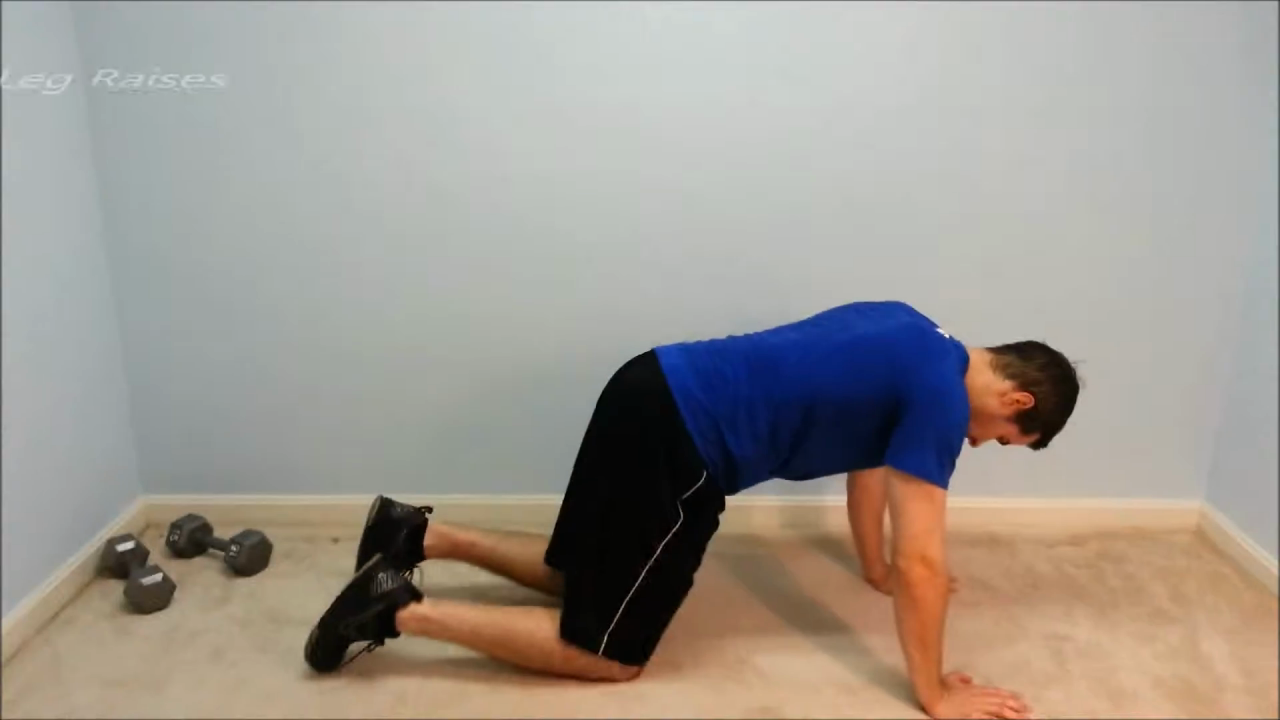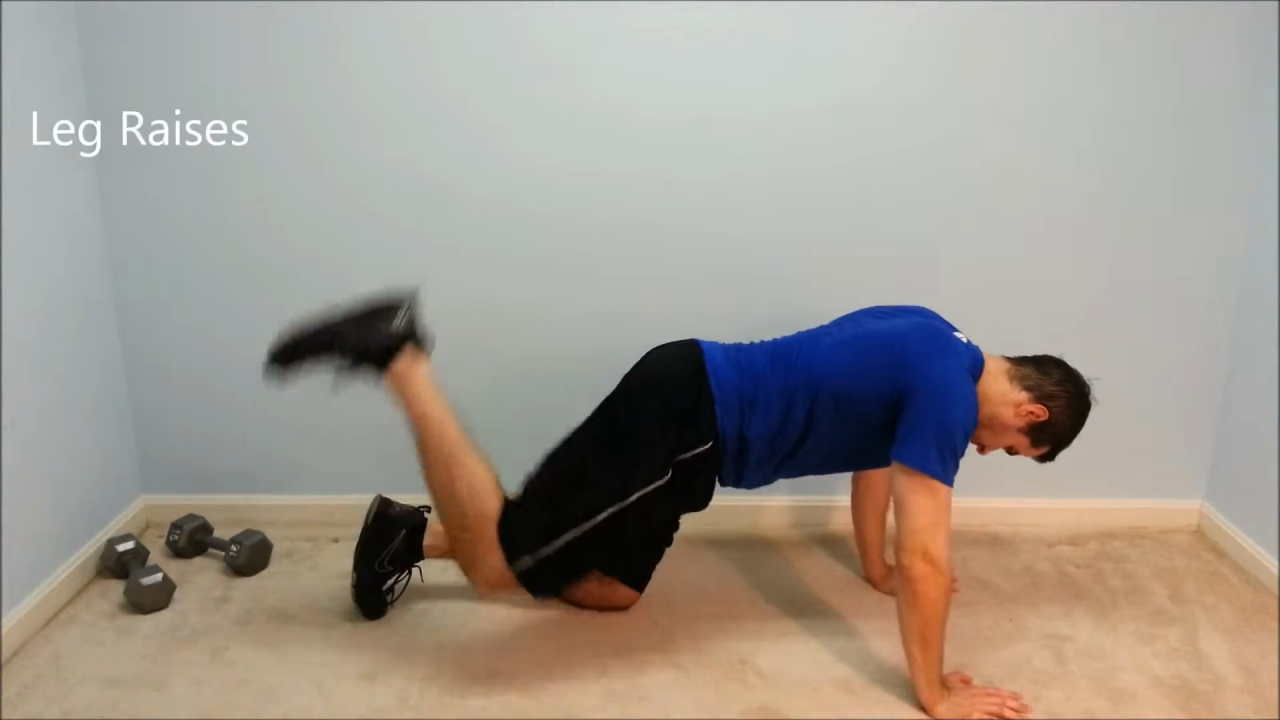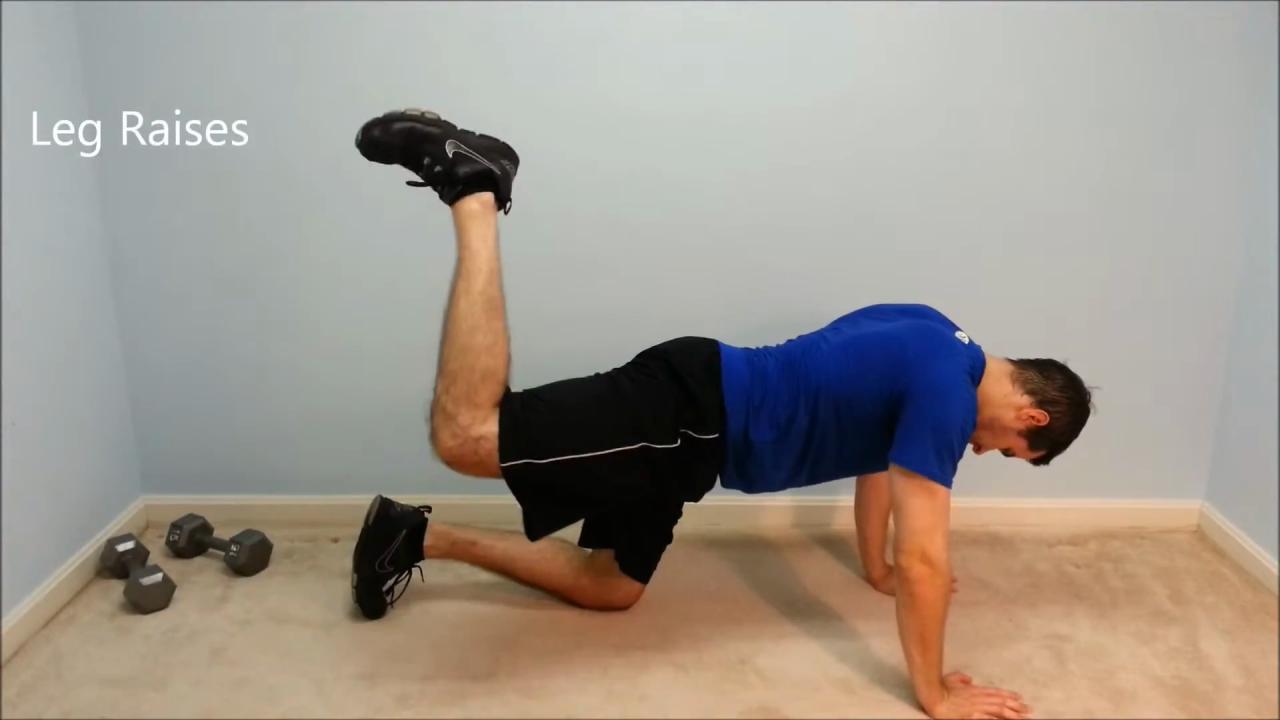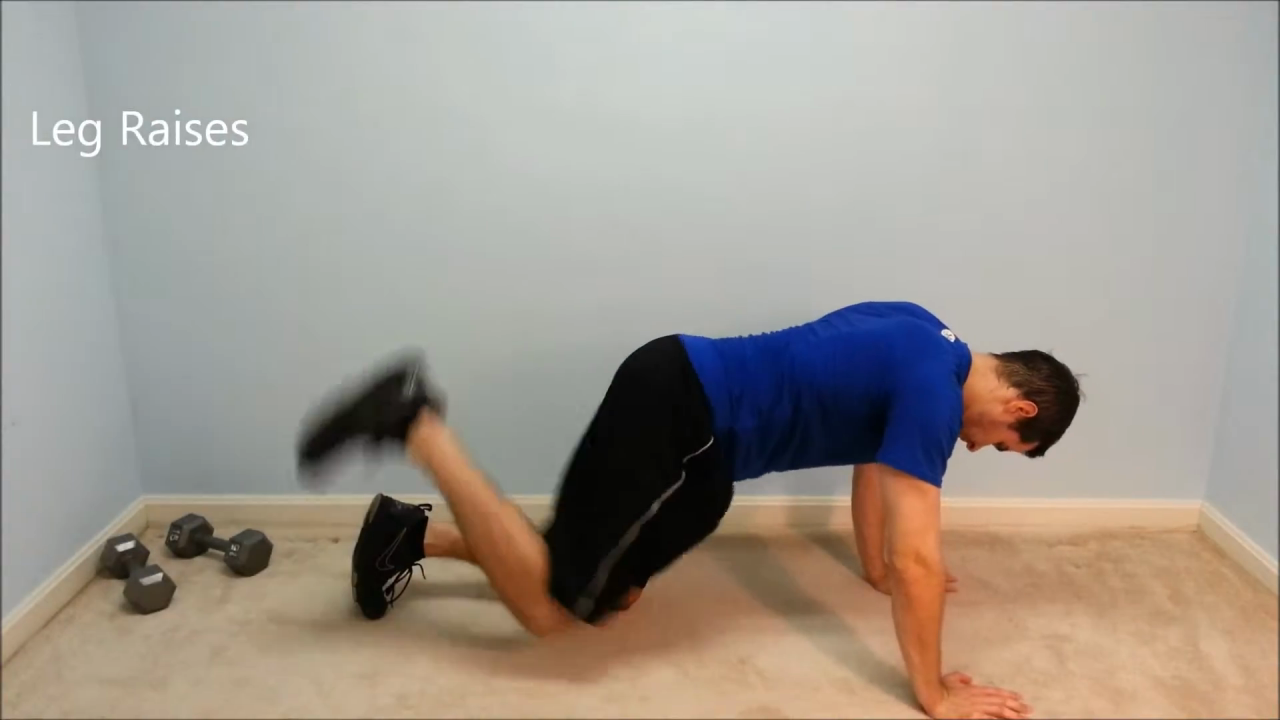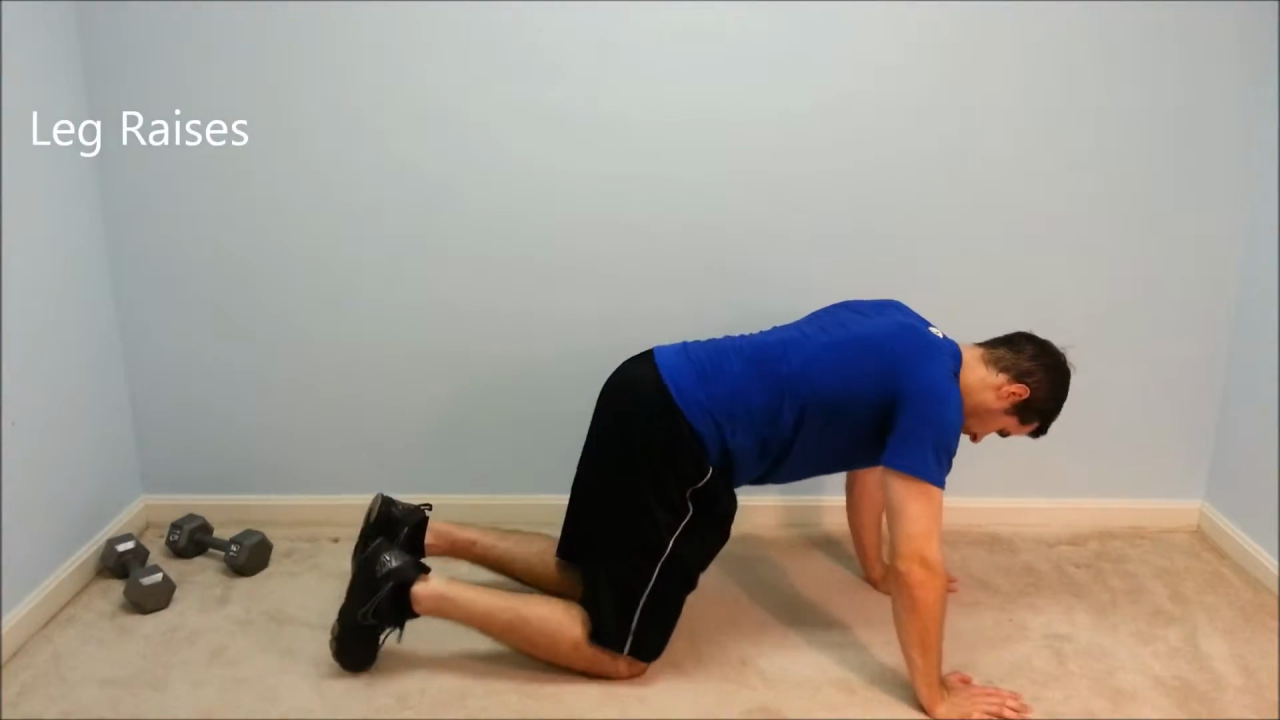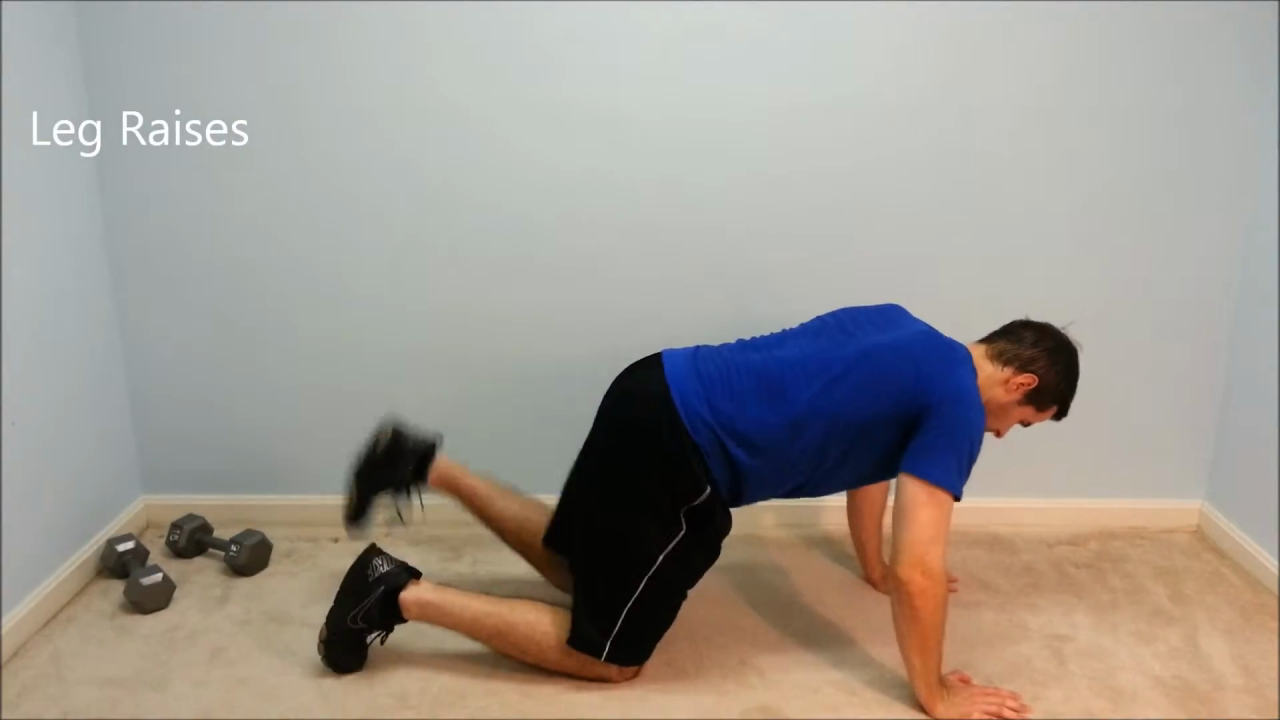
dt=0.4s
person 1, frame 1
left shoulder: (915, 346)
right shoulder: (940, 394)
left elbow: (868, 452)
right elbow: (922, 564)
left wrist: (875, 566)
left hip: (656, 397)
right hip: (673, 442)
left knee: (588, 573)
right knee: (606, 651)
left ankle: (424, 535)
right ankle: (404, 609)
person 1, frame 2
left shoulder: (933, 350)
right shoulder: (949, 394)
left elbow: (872, 450)
right elbow: (925, 561)
left wrist: (875, 566)
left hip: (685, 396)
right hip: (683, 419)
left knee: (609, 587)
right knee: (502, 564)
left ankle: (416, 533)
right ankle: (402, 353)
person 1, frame 3
left shoulder: (933, 346)
right shoulder: (948, 394)
left elbow: (878, 453)
right elbow: (923, 561)
left wrist: (873, 565)
left hip: (692, 410)
right hip: (686, 409)
left knee: (608, 587)
right knee: (466, 434)
left ankle: (421, 536)
right ankle: (477, 194)
person 1, frame 4
left shoulder: (924, 340)
right shoulder: (934, 392)
left elbow: (873, 448)
right elbow: (918, 559)
left wrist: (875, 564)
left hip: (680, 390)
right hip: (677, 415)
left knee: (606, 590)
right knee: (548, 604)
left ankle: (414, 530)
right ankle: (417, 421)
person 1, frame 5
left shoulder: (909, 336)
right shoulder: (934, 391)
left elbow: (866, 451)
right elbow: (918, 564)
left wrist: (874, 567)
left hip: (650, 393)
right hip: (669, 440)
left knee: (586, 574)
right knee: (617, 651)
left ankle: (422, 533)
right ankle: (417, 587)
person 1, frame 6
left shoulder: (910, 337)
right shoulder: (956, 402)
right elbow: (920, 574)
left wrist: (873, 565)
left hip: (656, 393)
right hip: (673, 454)
left knee: (572, 559)
right knee: (606, 654)
left ankle: (426, 465)
right ankle: (406, 595)
